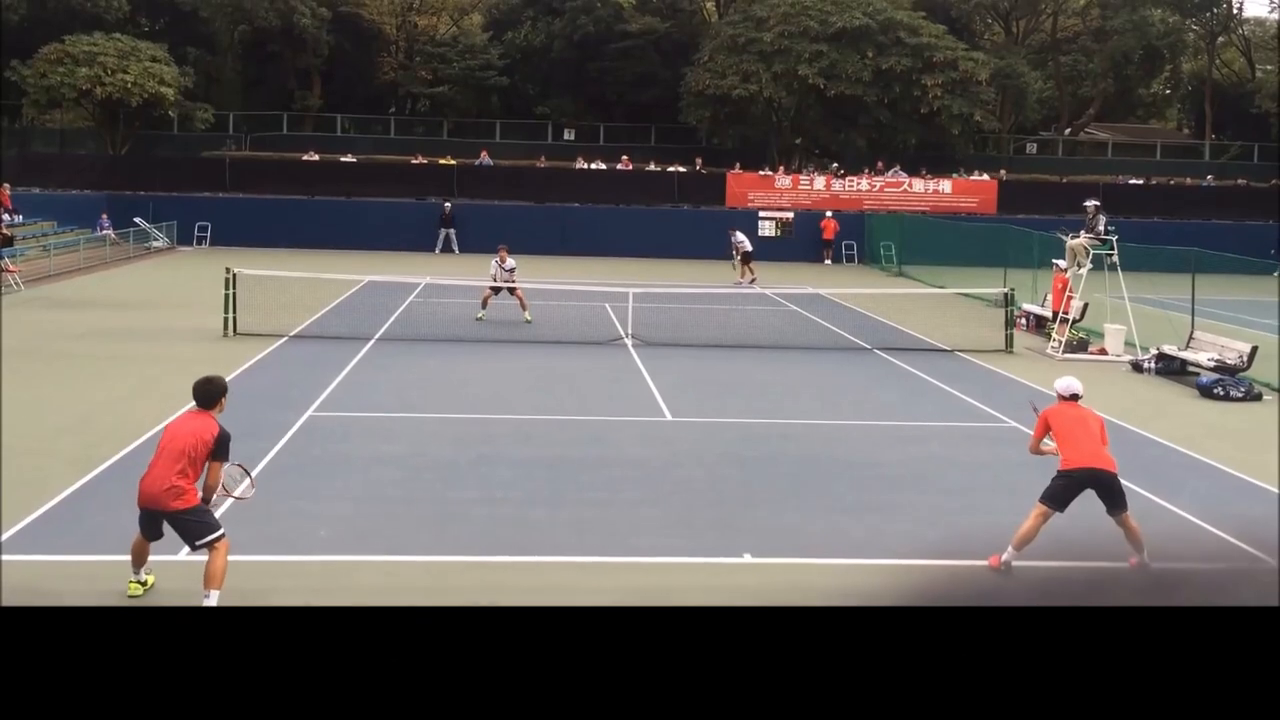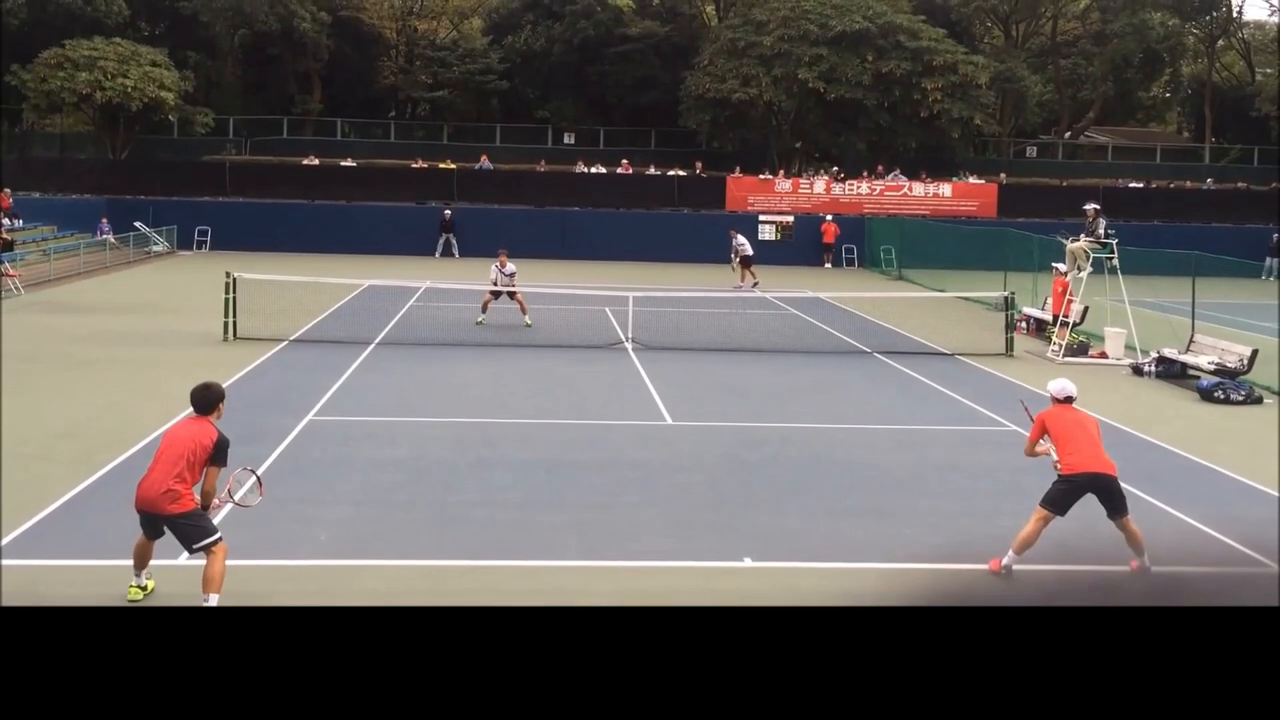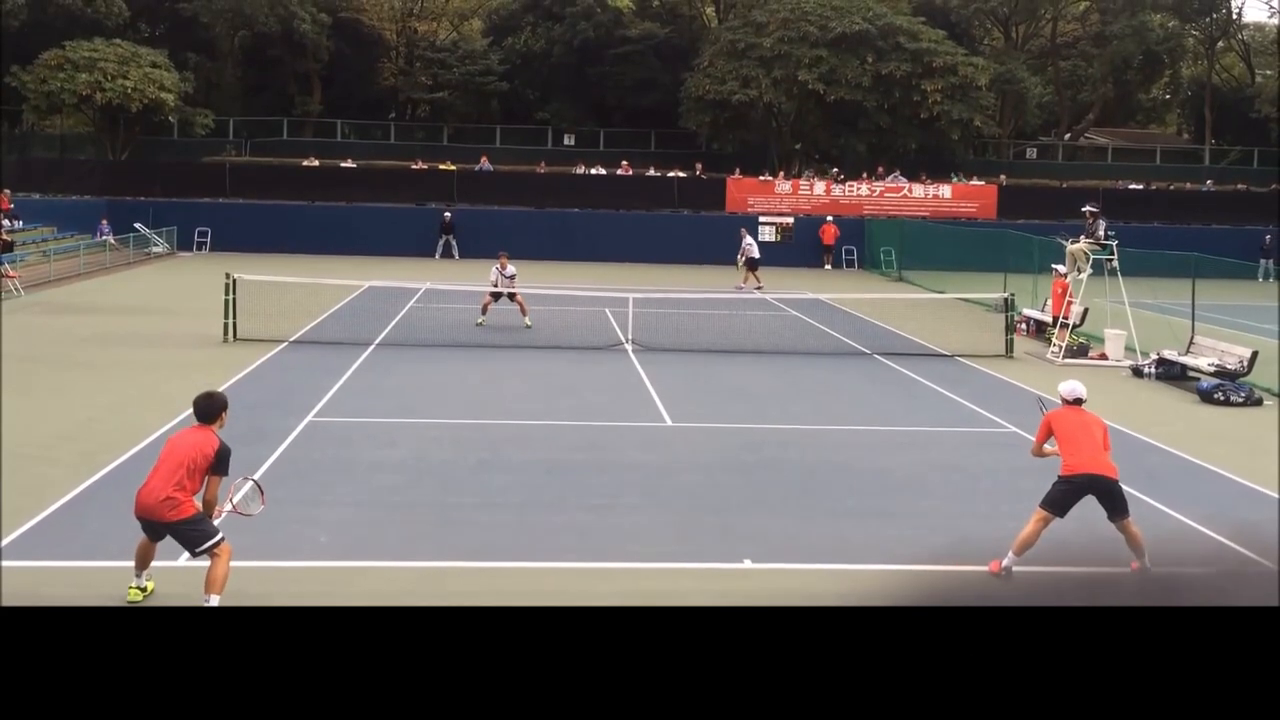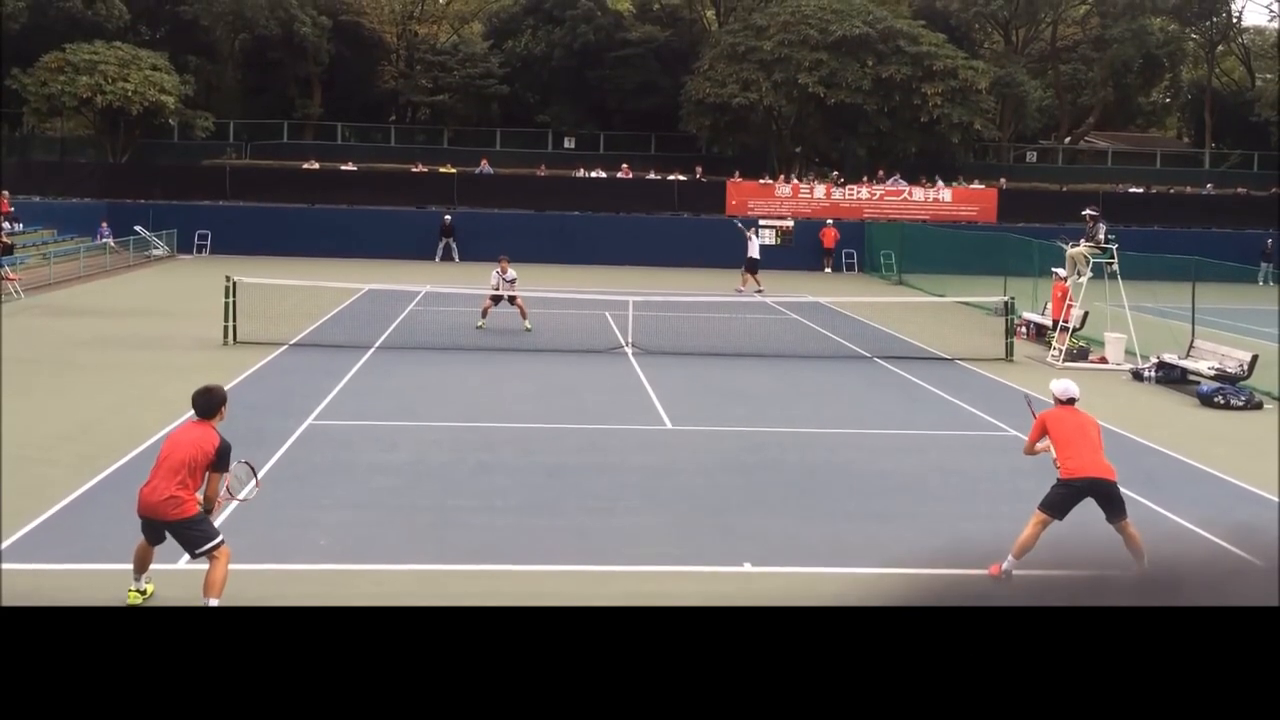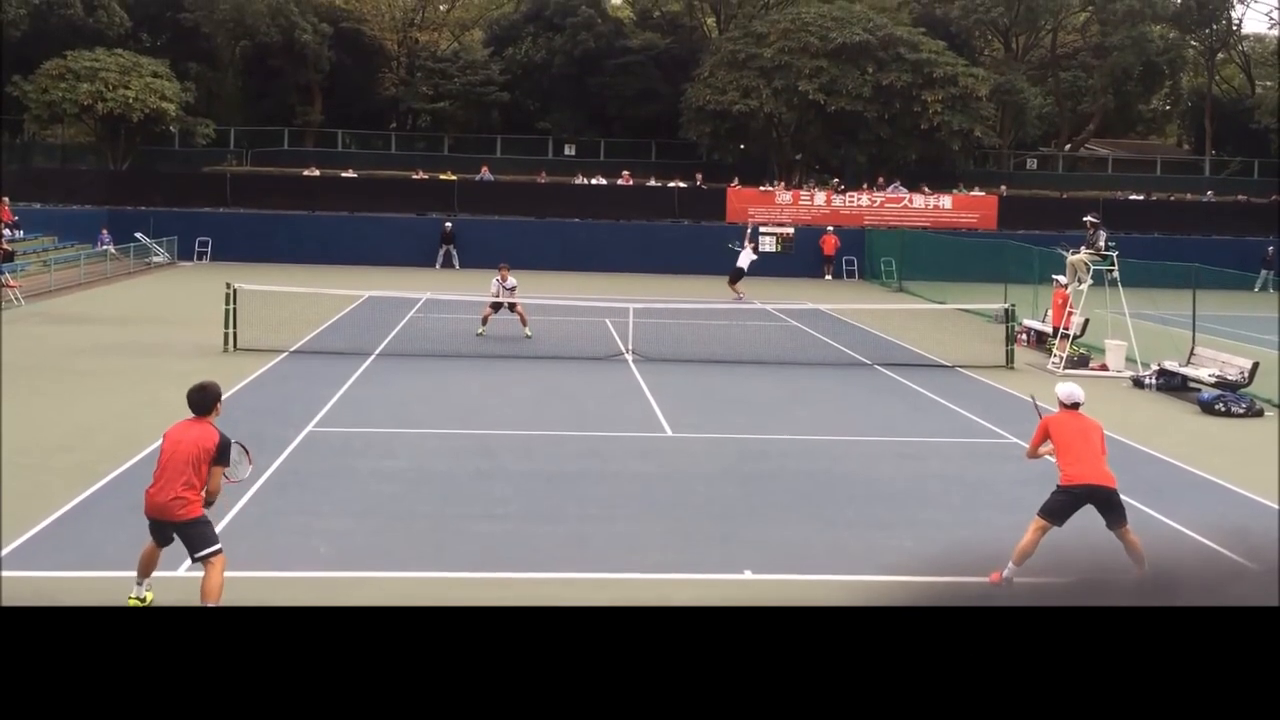
dt=0.5s
person 1, frame 1
left shoulder: (176, 421)
right shoulder: (219, 434)
right elbow: (211, 483)
right wrist: (205, 502)
left hip: (147, 491)
right hip: (177, 498)
left knee: (145, 535)
right knee: (219, 546)
left ankle: (137, 580)
right ankle: (209, 603)
person 1, frame 2
left shoulder: (177, 427)
right shoulder: (218, 439)
right elbow: (208, 488)
left wrist: (194, 501)
right wrist: (205, 508)
left hip: (144, 495)
right hip: (173, 502)
left knee: (149, 536)
right knee: (217, 550)
left ankle: (138, 584)
right ankle: (209, 603)
person 1, frame 3
left shoulder: (178, 435)
right shoulder: (220, 448)
right elbow: (210, 497)
left wrist: (196, 507)
right wrist: (208, 516)
left hip: (143, 503)
right hip: (172, 509)
left knee: (152, 537)
right knee: (222, 552)
left ankle: (138, 585)
right ankle: (210, 603)
person 1, frame 4
left shoulder: (177, 431)
right shoulder: (220, 444)
right elbow: (211, 493)
right wrist: (208, 510)
left hip: (147, 501)
right hip: (177, 508)
left knee: (149, 541)
right knee: (220, 555)
left ankle: (137, 589)
right ankle: (210, 604)
person 1, frame 5
left shoulder: (172, 430)
right shoulder: (220, 440)
right elbow: (213, 489)
right wrist: (207, 501)
left hip: (154, 502)
right hip: (185, 509)
left knee: (157, 544)
right knee: (215, 562)
left ankle: (138, 595)
person 2, frame 1
left shoulder: (1050, 412)
right shoulder: (1095, 417)
left elbow: (1034, 448)
left wrist: (1053, 449)
left hip: (1073, 469)
right hip: (1106, 469)
left knee: (1039, 515)
right knee: (1124, 519)
left ankle: (1005, 560)
right ankle: (1142, 559)
person 2, frame 2
left shoulder: (1045, 415)
right shoulder: (1090, 418)
left elbow: (1028, 451)
left wrist: (1045, 450)
left hip: (1075, 473)
right hip: (1106, 473)
left knee: (1039, 519)
right knee: (1124, 523)
left ankle: (1005, 564)
right ankle: (1143, 563)
person 2, frame 3
left shoulder: (1053, 416)
right shoulder: (1099, 422)
left elbow: (1036, 451)
left hip: (1075, 474)
right hip: (1107, 475)
left knee: (1039, 519)
right knee: (1125, 524)
left ankle: (1006, 565)
right ankle: (1143, 564)
person 2, frame 4
left shoulder: (1047, 416)
right shoulder: (1091, 420)
left elbow: (1028, 450)
left wrist: (1044, 447)
left hip: (1074, 478)
right hip: (1105, 476)
left knee: (1038, 522)
right knee: (1124, 526)
left ankle: (1005, 569)
right ankle: (1143, 567)
person 2, frame 5
left shoulder: (1050, 421)
right shoulder: (1096, 426)
left elbow: (1030, 454)
left hip: (1073, 484)
right hip: (1105, 484)
left knee: (1037, 528)
right knee: (1124, 533)
left ankle: (1006, 575)
